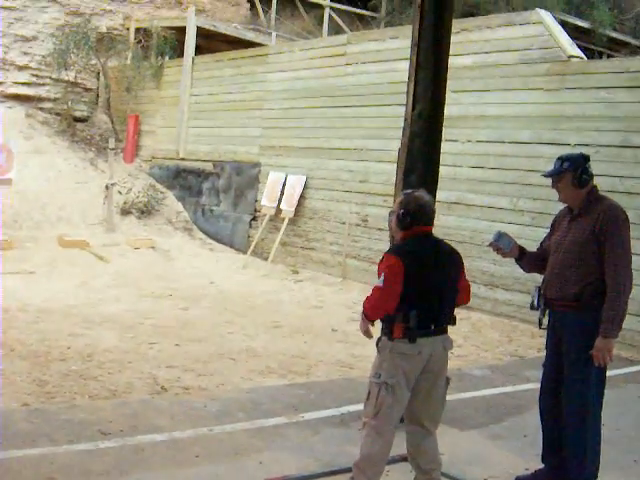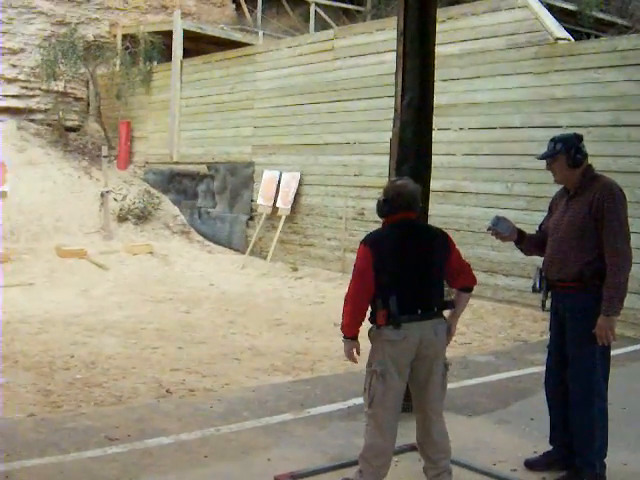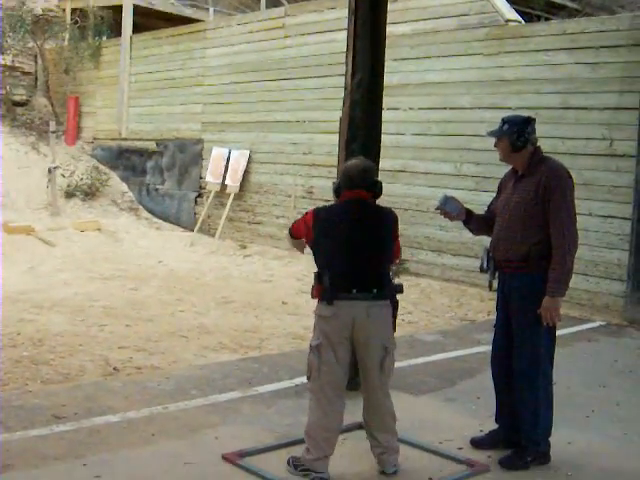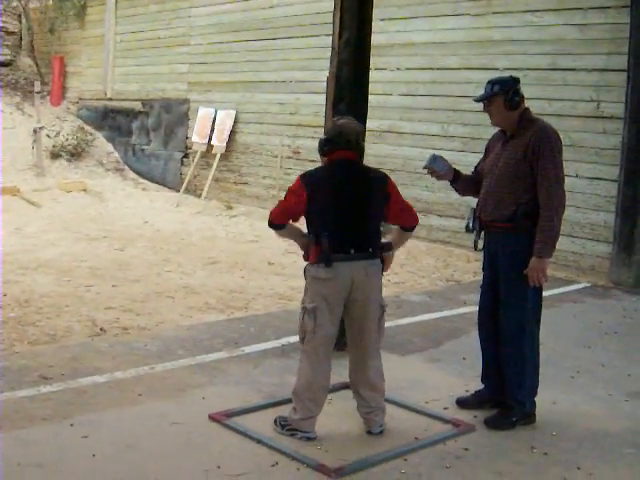
dt=1s
person 1, frame 1
left shoulder: (609, 215)
right shoulder: (564, 216)
left elbow: (619, 279)
right elbow: (544, 262)
left wrist: (608, 333)
right wrist: (518, 254)
left hip: (587, 320)
right hip: (558, 317)
left knee: (580, 404)
right knee: (550, 398)
person 1, frame 2
left shoulder: (605, 192)
right shoulder: (561, 197)
left elbow: (618, 258)
right elbow: (544, 243)
left wrist: (609, 311)
right wrist: (517, 236)
left hip: (588, 300)
right hip: (561, 299)
left knee: (586, 385)
right knee: (557, 381)
right ankle: (563, 450)
person 1, frame 3
left shoulder: (553, 175)
right shoulder: (510, 178)
left elbow: (565, 239)
right elbow: (493, 224)
left wrist: (554, 293)
right wrist: (465, 216)
left hip: (535, 281)
right hip: (508, 279)
left knee: (532, 364)
right knee: (503, 359)
left ankle: (536, 444)
right ankle: (509, 429)
person 1, frame 4
left shoulder: (541, 136)
right shoulder: (498, 139)
left elbow: (552, 200)
right elbow: (480, 185)
left wrist: (541, 253)
right wrist: (452, 176)
left hip: (521, 241)
right hip: (494, 239)
left knee: (518, 325)
right knee: (490, 320)
left ankle: (521, 404)
right ankle: (494, 389)
person 2, frame 1
left shoulder: (398, 255)
right shoulder: (450, 255)
left elbow: (381, 302)
right elbow: (462, 295)
left wrist: (366, 316)
left hip: (402, 346)
right hip: (438, 343)
left knee: (380, 421)
right knee: (424, 421)
person 2, frame 2
left shoulder: (374, 243)
right shoulder: (438, 239)
left elbow: (358, 294)
right elbow: (465, 281)
left wrist: (349, 335)
right wrist: (452, 319)
left hip: (393, 333)
right hip: (433, 329)
left knee: (382, 411)
right knee: (431, 408)
person 2, frame 3
left shoulder: (321, 217)
right shoulder: (387, 219)
left elbow: (297, 232)
left wrist: (305, 244)
left hip: (333, 309)
right hip: (375, 309)
left knee: (326, 389)
right knee: (377, 387)
person 2, frame 4
left shoulder: (310, 181)
right shoulder: (379, 181)
left elbow: (276, 221)
right elbow: (409, 222)
left wrist: (301, 238)
right wrist: (390, 249)
left hip: (326, 270)
right hip: (368, 269)
left knee: (316, 348)
right knee: (367, 348)
left ankle: (302, 421)
right ankle: (374, 418)
